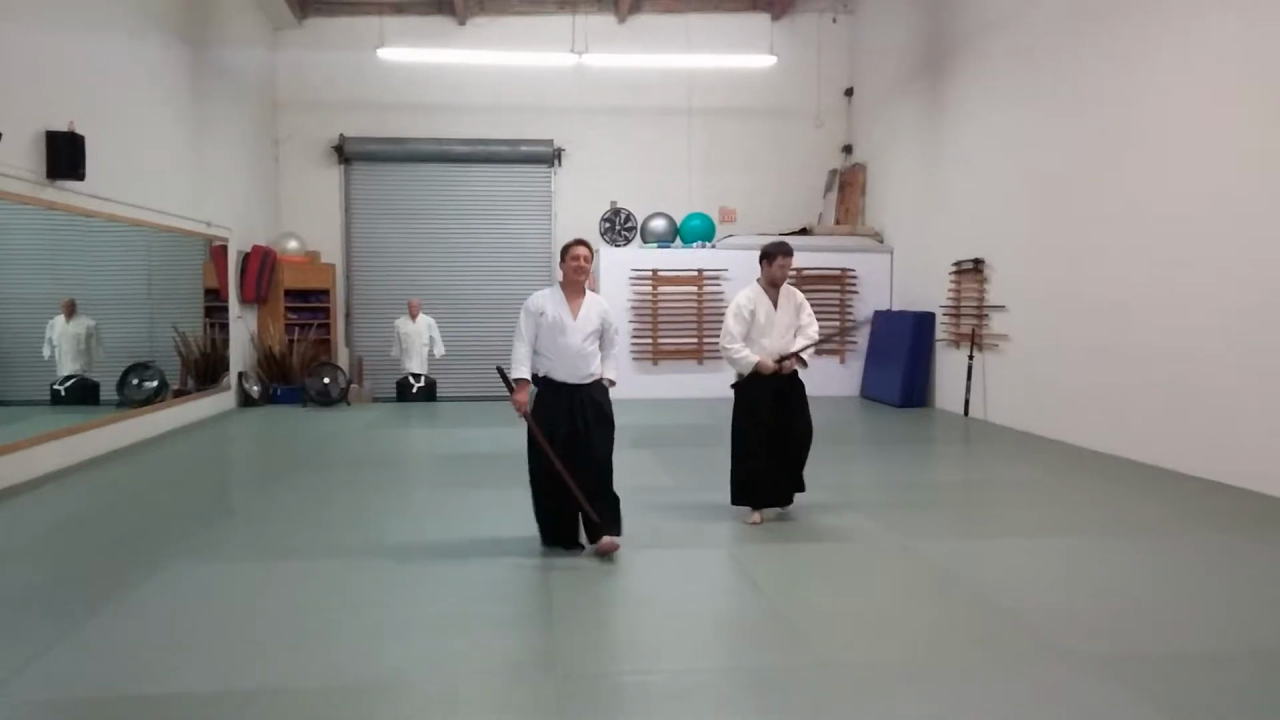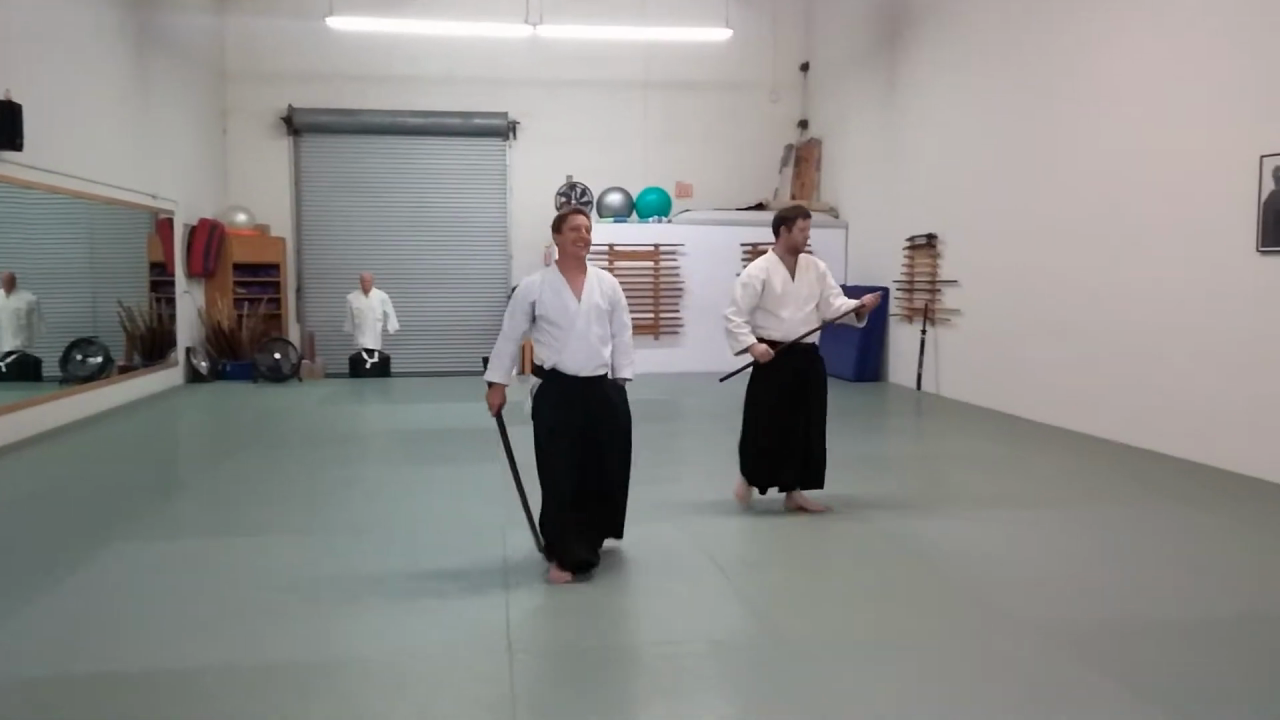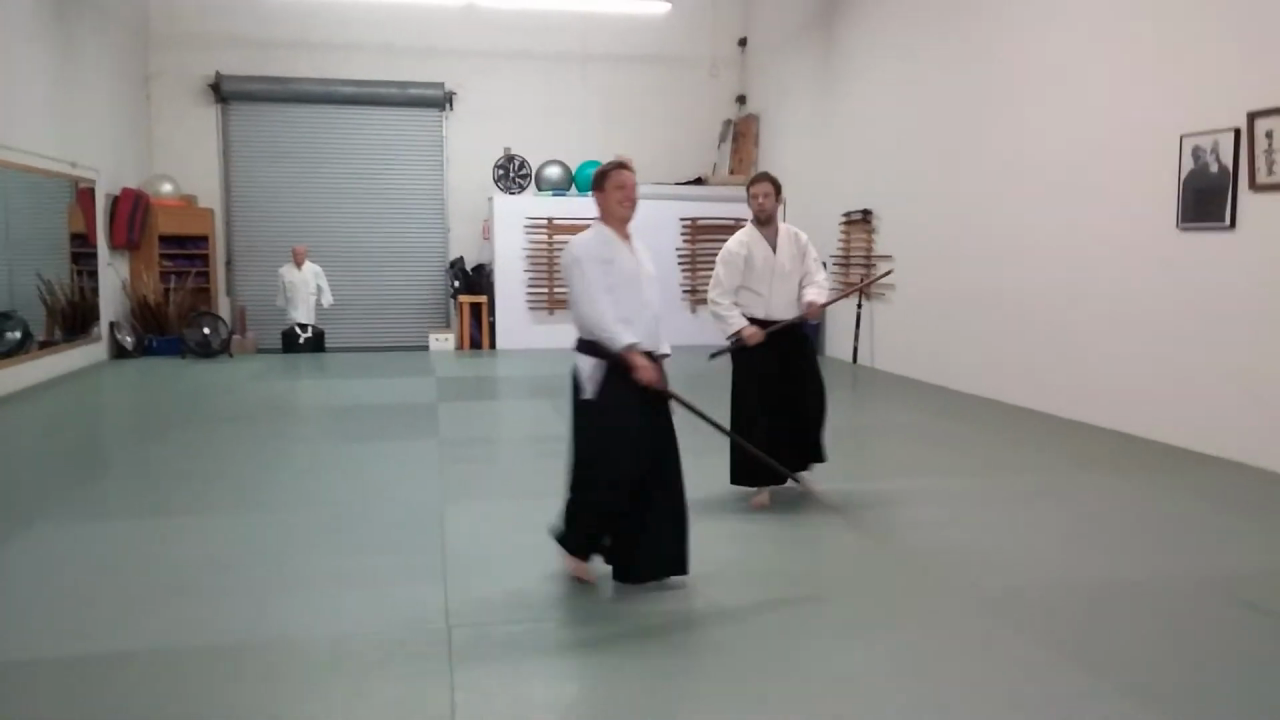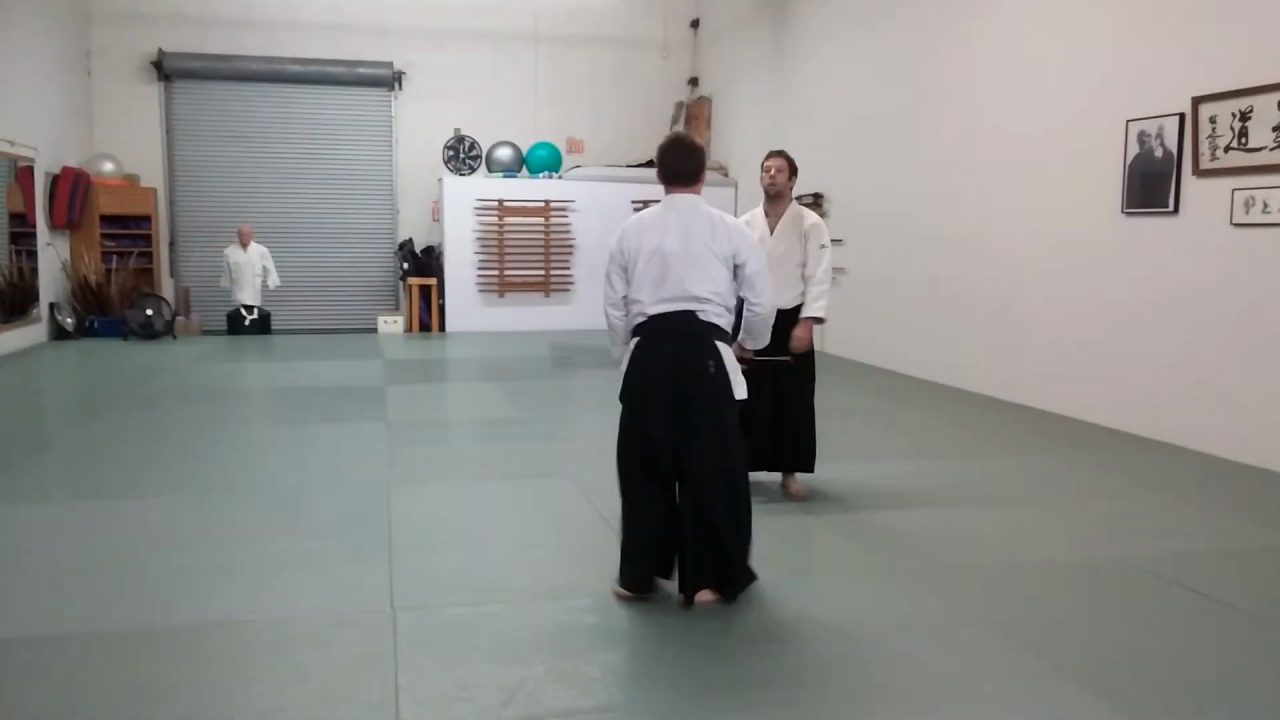
dt=0.7s
person 1, frame 1
left shoulder: (600, 307)
right shoulder: (538, 302)
left elbow: (610, 347)
right elbow: (522, 345)
left wrist: (606, 379)
right wrist: (522, 386)
left hip: (590, 394)
right hip: (550, 394)
left knee: (596, 463)
right knee: (550, 467)
left ankle: (601, 531)
right ankle: (558, 533)
person 1, frame 2
left shoulder: (608, 284)
right shoulder: (534, 287)
left elbow: (622, 335)
right elbow: (510, 336)
left wrist: (621, 381)
right wrist: (497, 383)
left hip: (600, 390)
right hip: (556, 391)
left knee: (607, 470)
right knee: (560, 475)
left ankle: (585, 540)
right ankle: (564, 556)
person 1, frame 3
left shoulder: (636, 248)
right shoulder: (586, 248)
right elbow: (594, 311)
left wrist: (659, 357)
right wrist: (634, 355)
left hip: (638, 366)
right hip: (605, 370)
left knee: (656, 466)
right knee: (608, 464)
left ankle: (645, 557)
right ankle: (578, 542)
person 1, frame 4
left shoulder: (633, 230)
right shoulder: (732, 230)
left elbow: (614, 307)
right elbow: (759, 302)
left wrist: (630, 355)
right wrist: (748, 345)
left hip: (650, 355)
right hip: (706, 355)
left knee: (646, 467)
right knee: (713, 470)
left ankle: (638, 575)
right ankle: (708, 579)
person 2, frame 1
left shoulder: (795, 297)
right shoulder: (744, 300)
left elbow: (809, 330)
right elbow: (729, 344)
left wrist: (798, 356)
right wrist: (757, 363)
left hip: (788, 380)
right hip: (755, 382)
left knee: (797, 439)
right knee: (753, 445)
left ankle: (782, 492)
right ankle: (757, 505)
person 2, frame 2
left shoulder: (816, 268)
right shoulder: (758, 271)
left elbow: (832, 305)
right elbow: (734, 315)
left wrist: (859, 307)
right wrist: (751, 345)
left hip: (808, 358)
right hip: (772, 358)
left knee: (808, 426)
right knee: (765, 425)
left ankle: (794, 490)
right ankle: (748, 478)
person 2, frame 3
left shoulder: (799, 240)
right shoulder: (738, 245)
left elbow: (814, 278)
right elbow: (719, 296)
left wrist: (814, 301)
right wrist: (741, 327)
left hip: (794, 335)
right hip: (754, 337)
left knee: (807, 403)
right knee: (755, 411)
left ankle: (789, 464)
right ankle: (760, 482)
person 2, frame 4
left shoulder: (810, 224)
right shoulder: (745, 224)
left elbow: (819, 276)
left wrist: (807, 321)
left hip: (790, 324)
left knee: (794, 401)
right knee: (744, 397)
left ankle: (789, 472)
